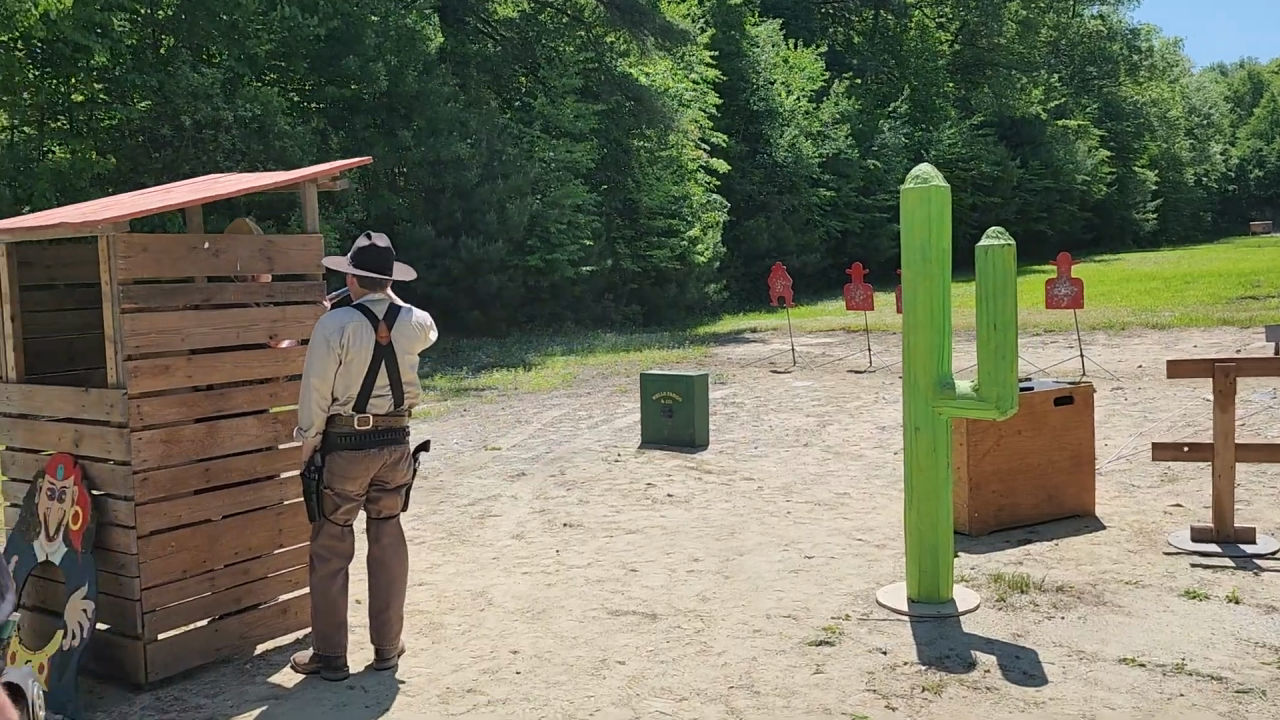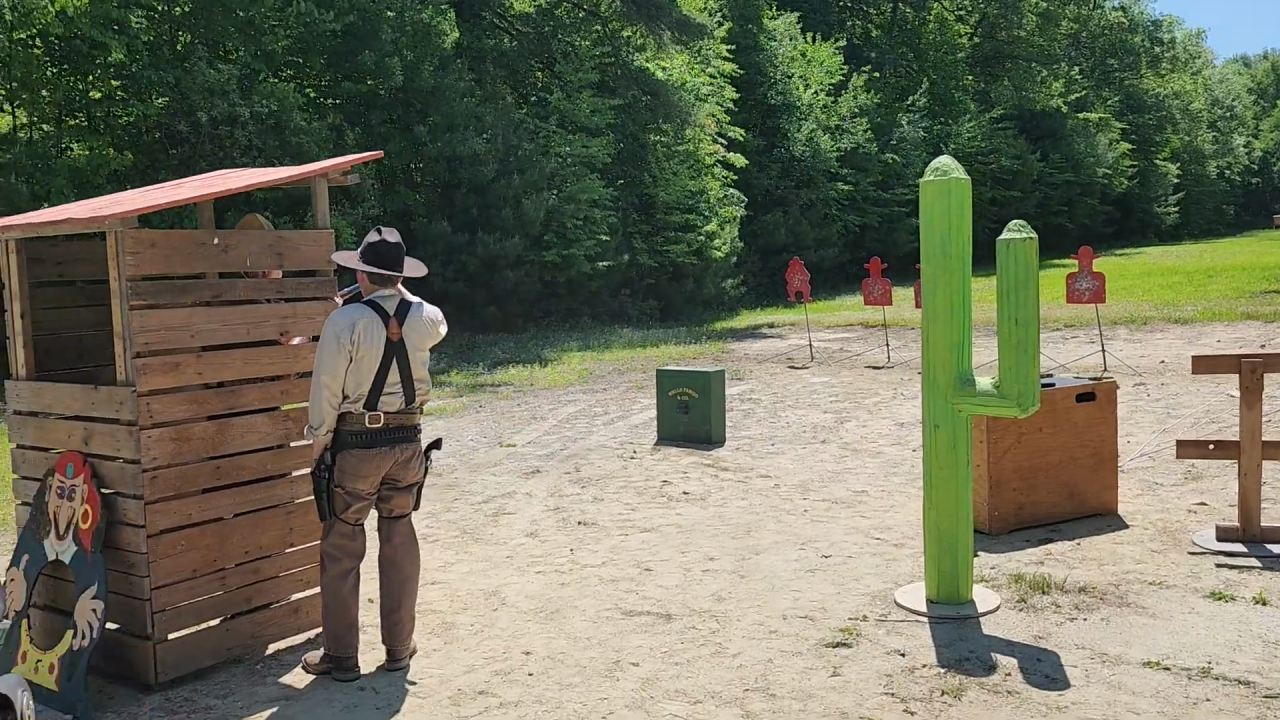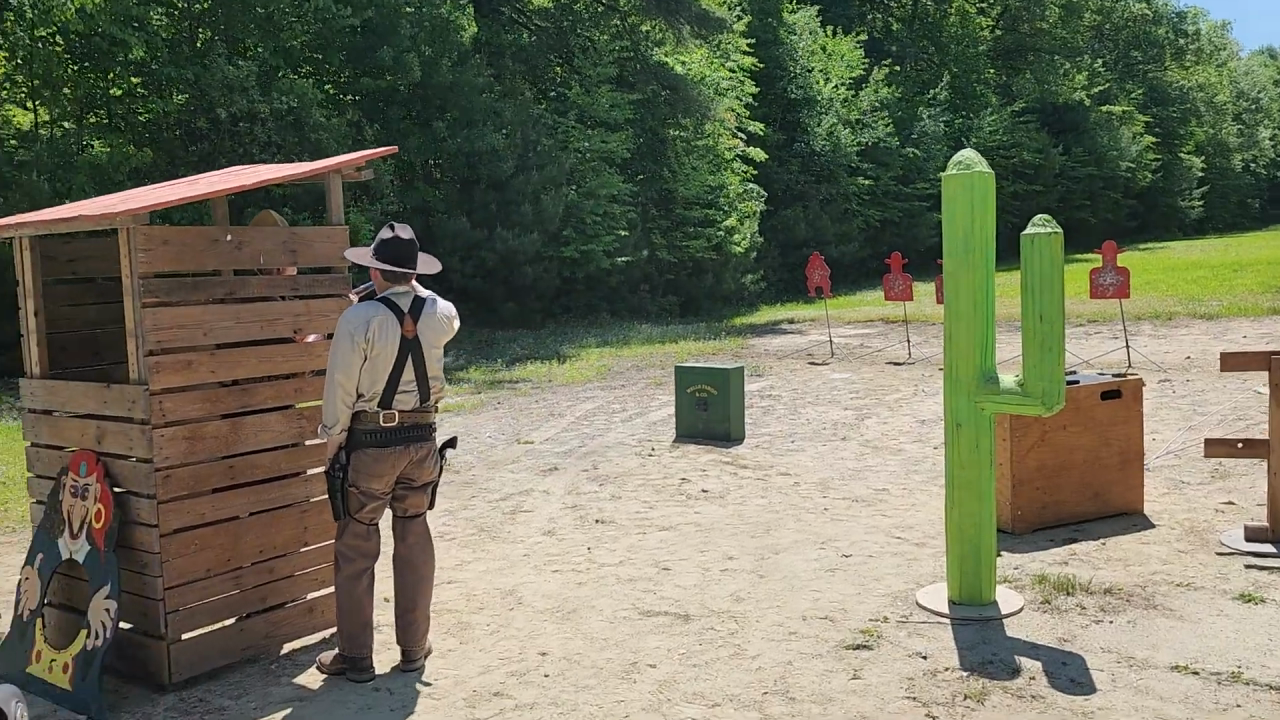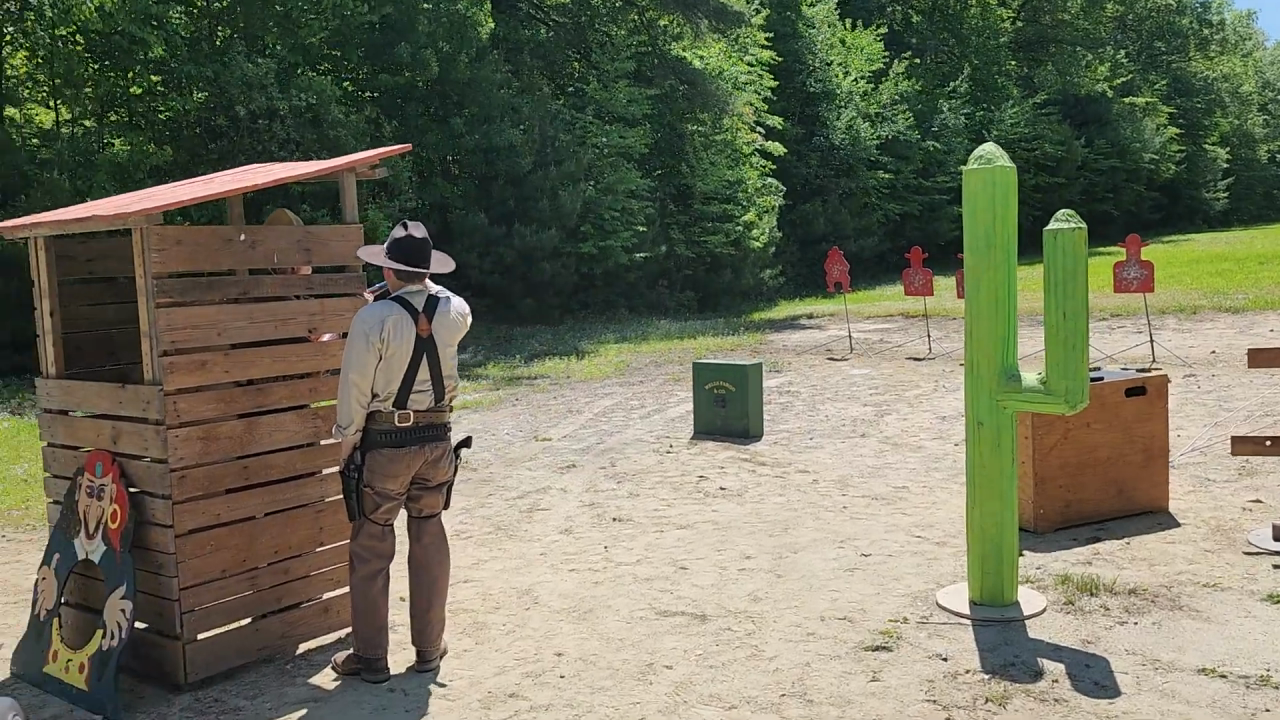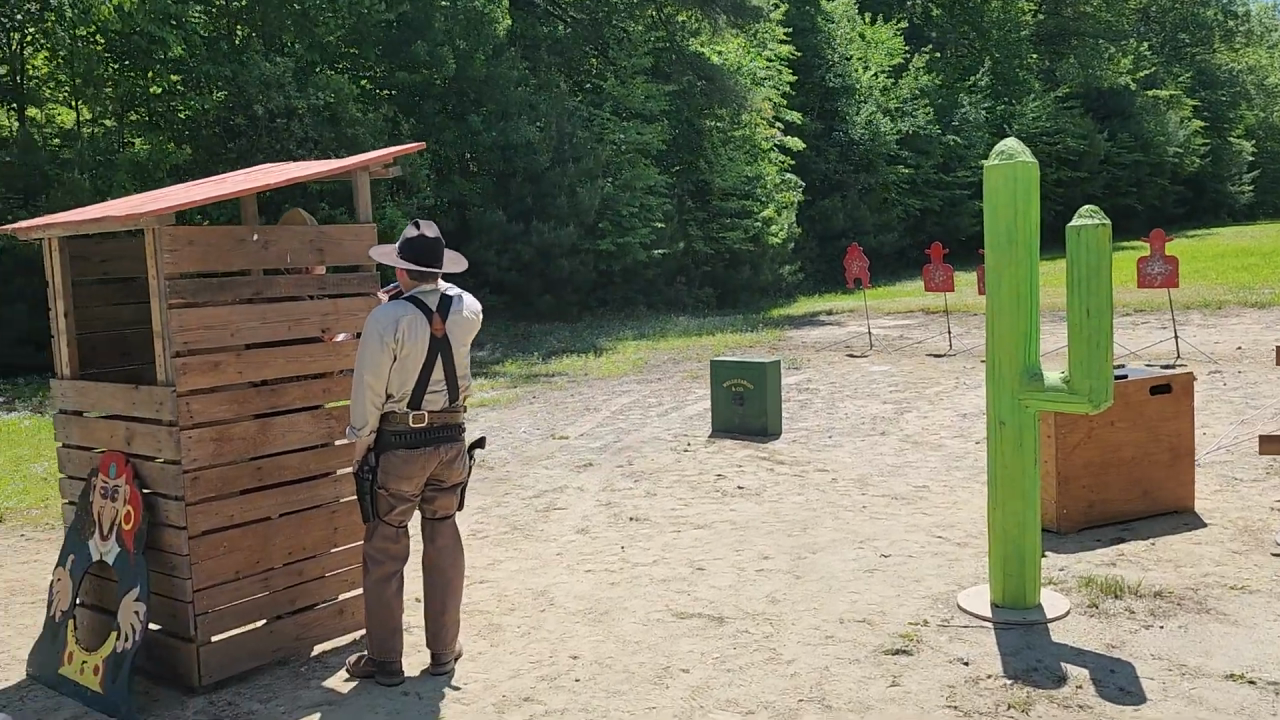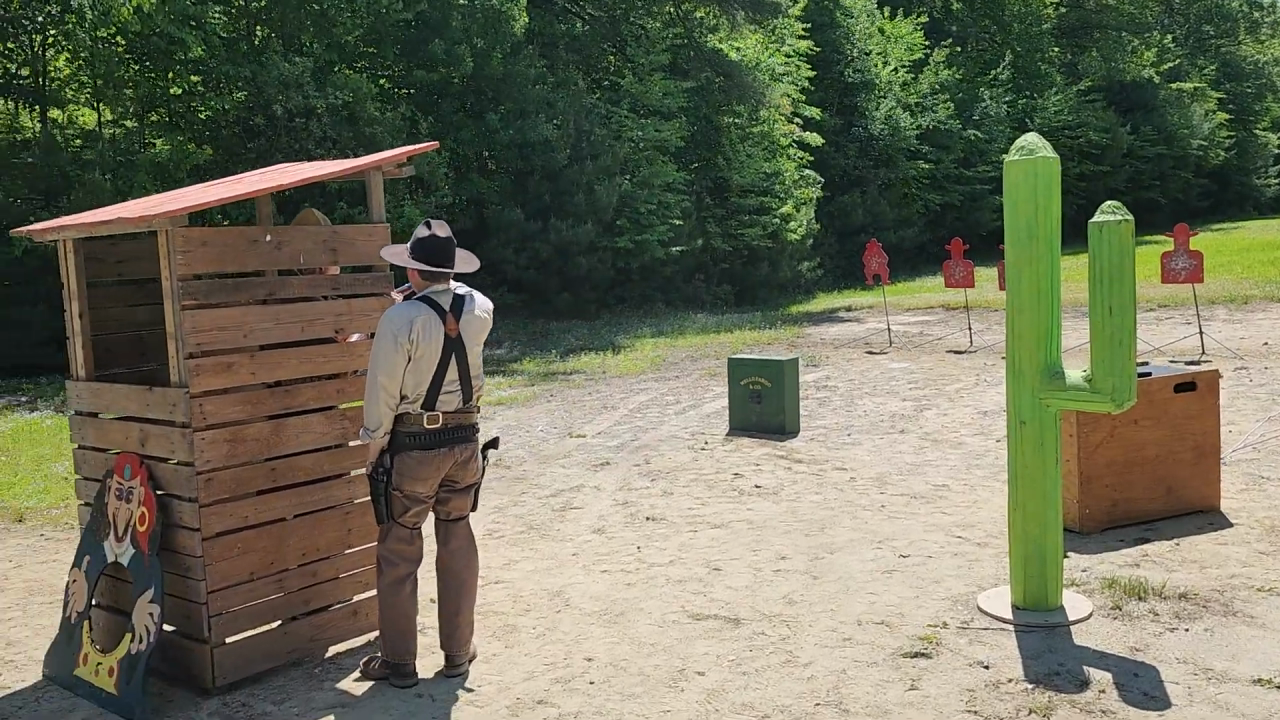
dt=0.1s
person 1, frame 1
left shoulder: (335, 323)
right shoulder: (415, 322)
left elbow: (315, 394)
left wrist: (308, 447)
right wrist: (389, 297)
left hip: (345, 446)
right hip: (394, 444)
left knee: (330, 551)
right knee: (388, 544)
left ankle: (330, 655)
right ankle: (387, 646)
person 1, frame 2
left shoulder: (345, 320)
right shoulder: (426, 318)
left elbow: (326, 391)
left wrist: (318, 445)
right wrist: (399, 291)
left hip: (355, 444)
right hip: (406, 442)
left knee: (341, 550)
right knee: (400, 543)
left ankle: (341, 655)
right ankle: (399, 647)
person 1, frame 3
left shoulder: (359, 318)
right shoulder: (440, 314)
left elbow: (340, 390)
left wrist: (332, 444)
right wrist: (412, 286)
left hip: (370, 443)
right hip: (420, 441)
left knee: (356, 550)
right knee: (414, 542)
left ankle: (356, 656)
right ankle: (414, 647)
person 1, frame 4
left shoulder: (373, 317)
right shoulder: (454, 312)
left elbow: (354, 390)
left wrist: (346, 444)
right wrist: (424, 284)
left hip: (384, 443)
right hip: (435, 440)
left knee: (370, 550)
right knee: (429, 543)
left ankle: (370, 656)
right ankle: (429, 648)
person 1, frame 5
left shoulder: (387, 317)
right shoulder: (467, 310)
left elbow: (368, 391)
left wrist: (360, 445)
right wrist: (436, 282)
left hip: (399, 445)
right hip: (449, 441)
left knee: (384, 552)
right knee: (444, 544)
left ankle: (385, 659)
right ankle: (443, 650)
person 1, frame 6
left shoulder: (400, 318)
right shoulder: (479, 310)
left elbow: (382, 392)
left wrist: (374, 447)
right wrist: (445, 281)
left hip: (413, 446)
right hip: (463, 441)
left knee: (398, 553)
right knee: (457, 545)
left ankle: (399, 661)
right ankle: (458, 652)
